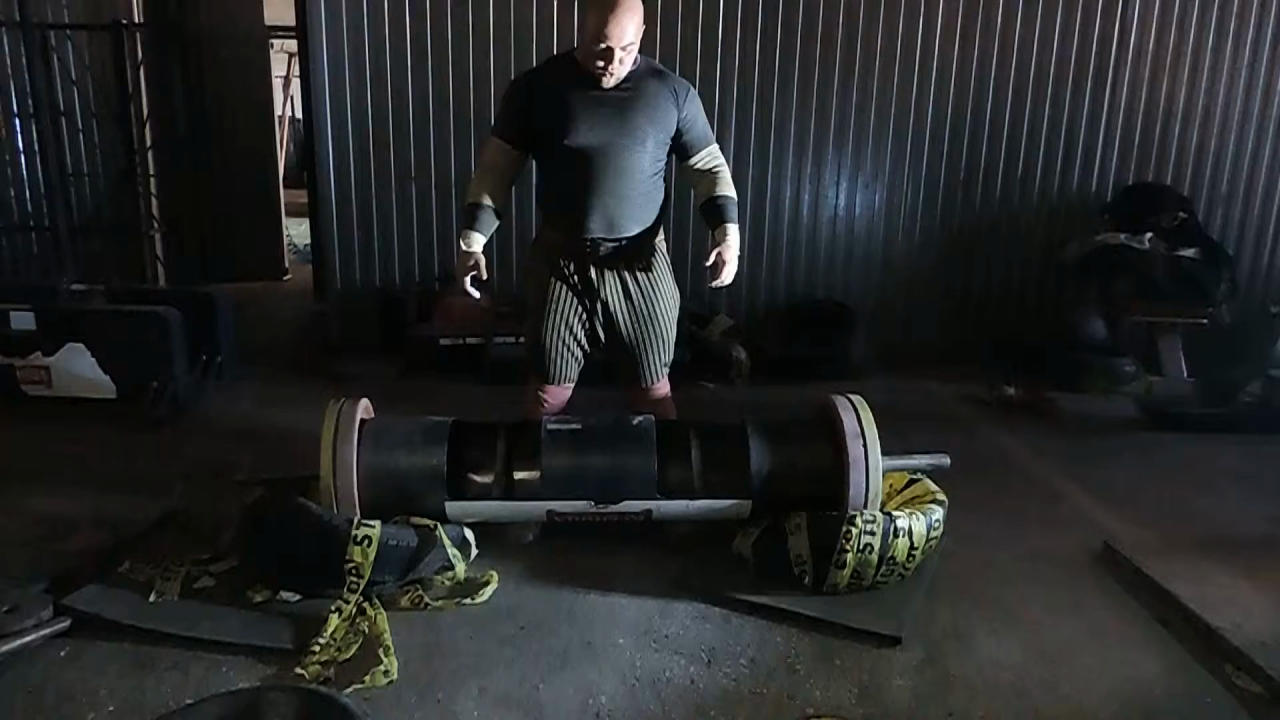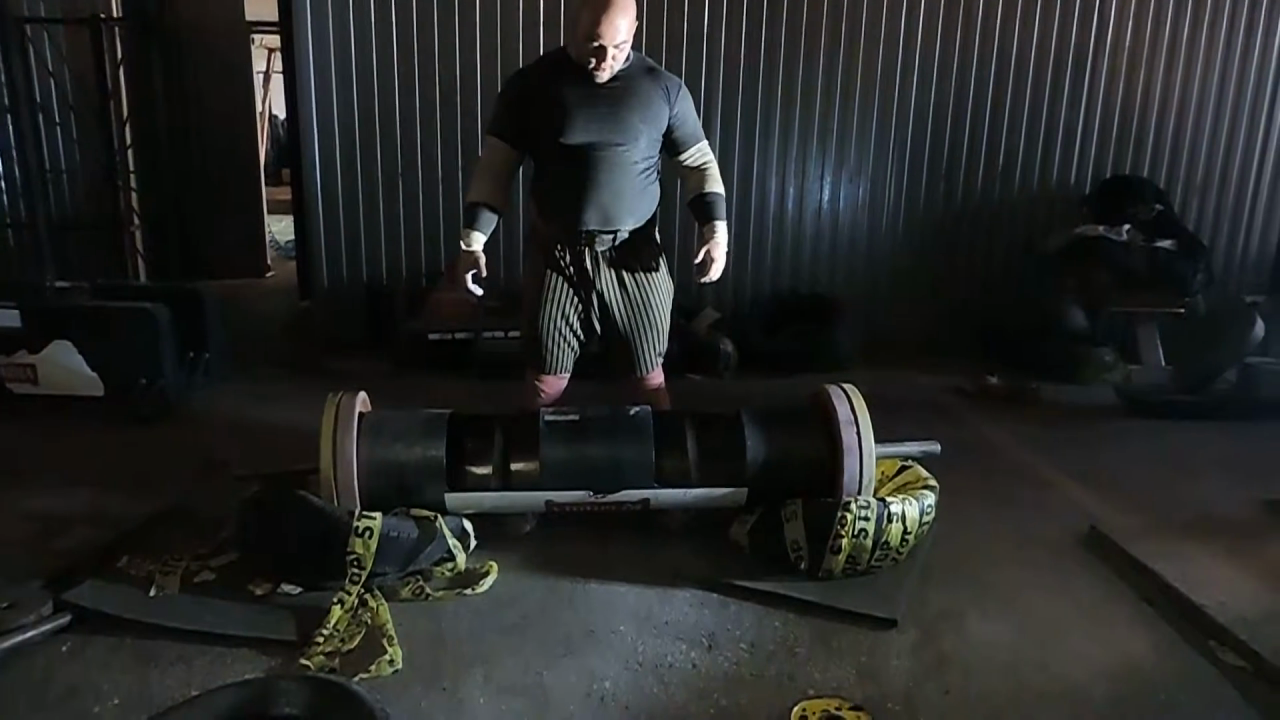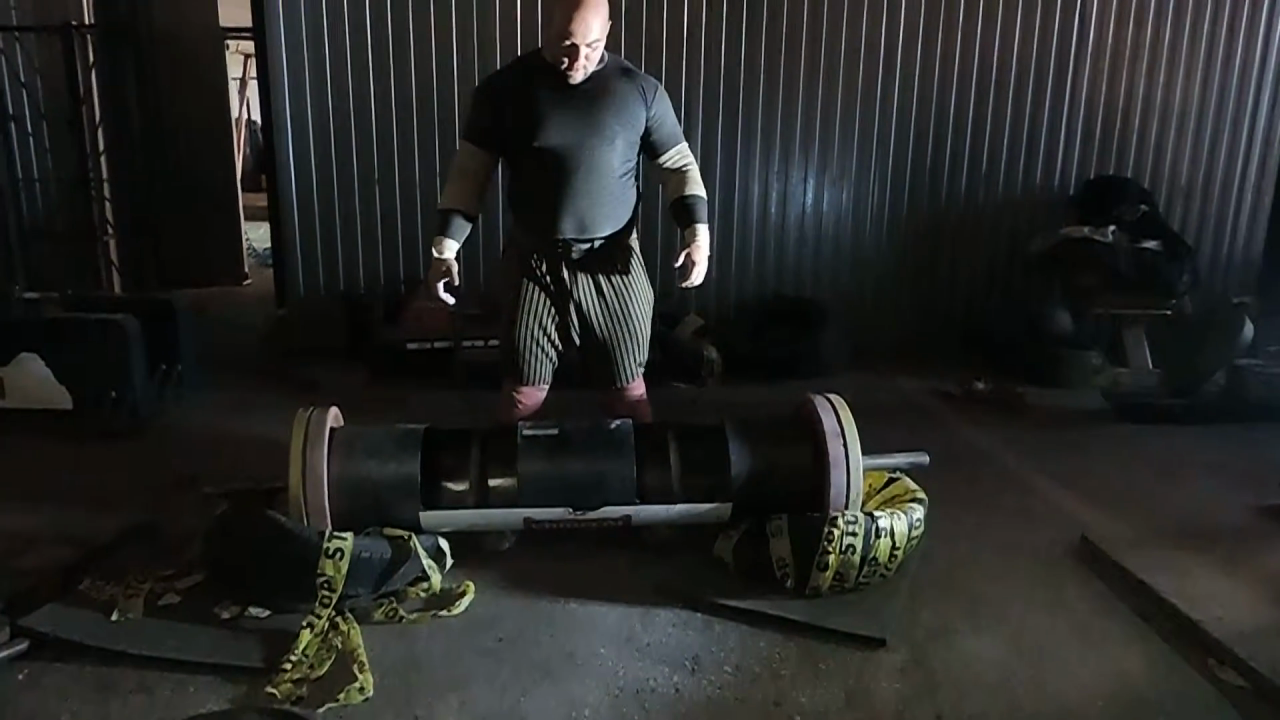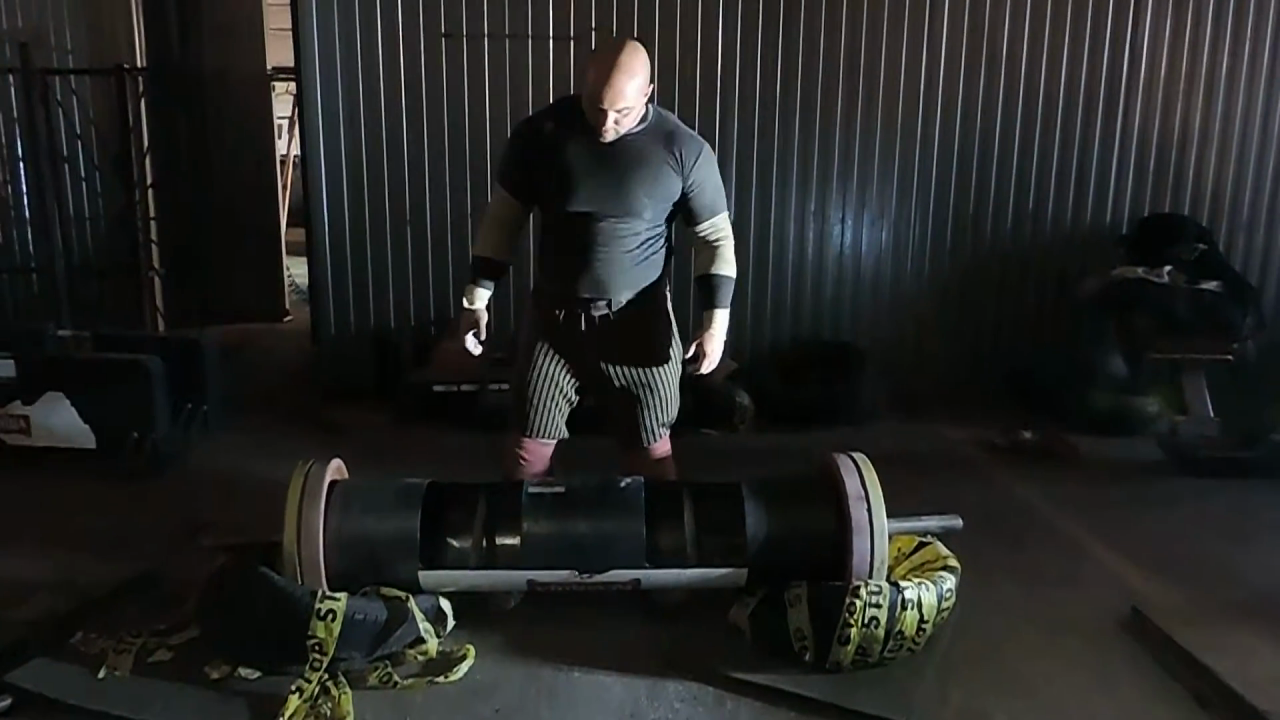
dt=1s
person 1, frame 1
left shoulder: (672, 91)
right shoulder: (536, 87)
left elbow: (709, 165)
right elbow: (497, 166)
left wrist: (727, 232)
right wrist: (472, 240)
left hip: (639, 263)
right hip: (559, 260)
left knee: (653, 386)
right knee: (549, 389)
person 1, frame 2
left shoulder: (663, 87)
right shoulder: (531, 84)
left elbow: (698, 162)
right elbow: (495, 166)
left wrist: (716, 229)
right wrist: (473, 240)
left hip: (635, 255)
right hip: (556, 253)
left knee: (649, 374)
right knee: (547, 379)
person 1, frame 3
left shoulder: (640, 89)
right shoulder: (505, 87)
left elbow: (678, 164)
right elbow: (469, 170)
left wrist: (697, 232)
right wrist: (445, 246)
left hip: (613, 262)
right hip: (533, 261)
left knee: (629, 385)
right knee: (524, 390)
person 1, frame 4
left shoulder: (684, 149)
right shoulder: (540, 133)
left elbow: (715, 238)
right elbow: (503, 217)
left wrist: (716, 320)
right wrist: (477, 296)
left hip: (639, 320)
right hip: (553, 315)
left knee: (651, 449)
right knee: (530, 445)
